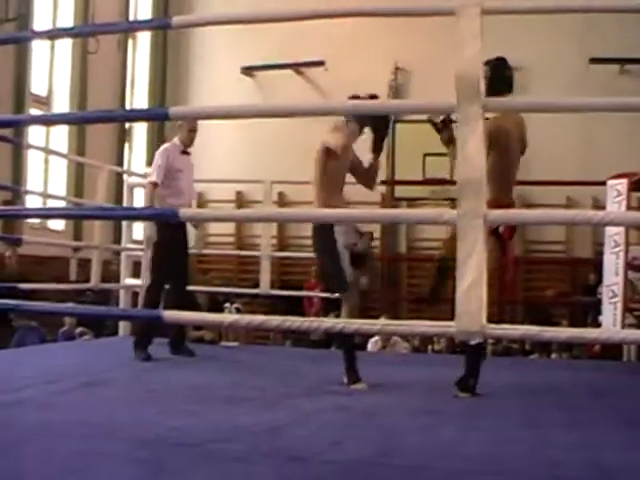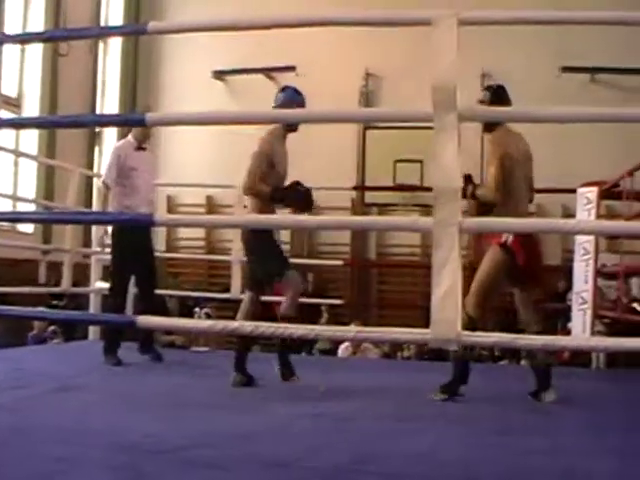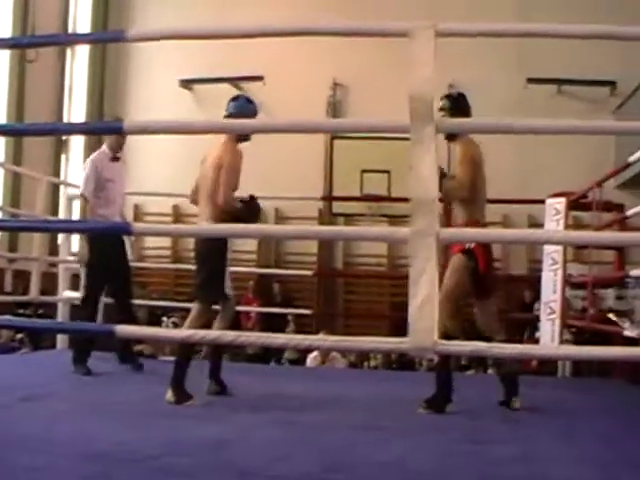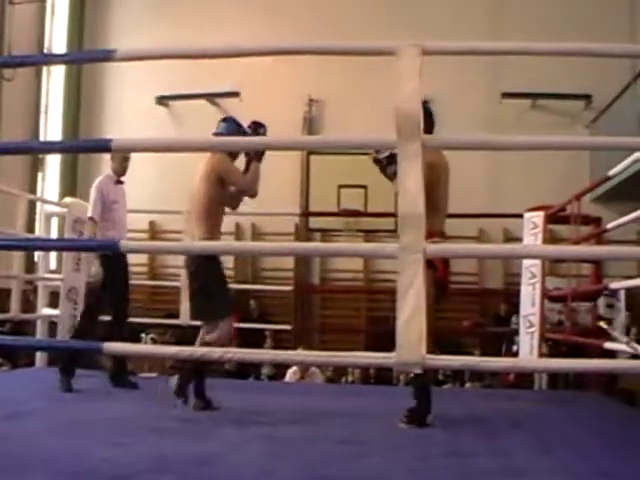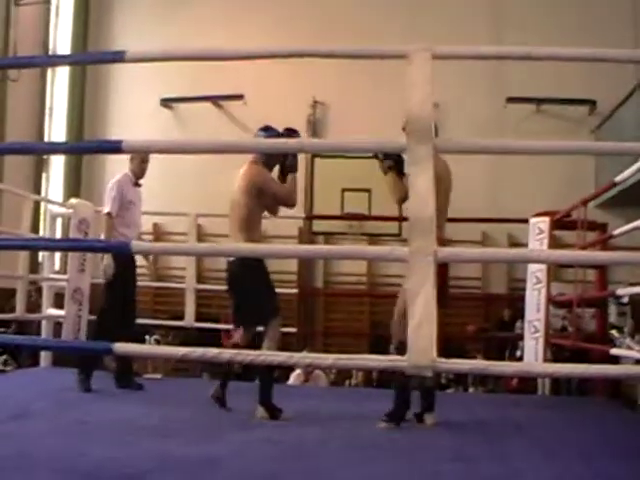
dt=0.4s
person 1, frame 1
left shoulder: (495, 121)
right shoulder: (517, 121)
left wrist: (447, 135)
left hip: (495, 211)
right hip: (501, 207)
right knee: (447, 256)
left ankle: (470, 378)
person 1, frame 2
left shoulder: (497, 141)
right shoulder: (521, 142)
left elbow: (495, 194)
left wrist: (472, 189)
right wrist: (485, 201)
left hip: (509, 233)
right hip: (524, 232)
left knee: (474, 303)
right knee: (528, 312)
left ankle: (458, 379)
right ankle: (544, 385)
person 1, frame 3
left shoulder: (463, 148)
right shoulder: (467, 148)
left elbow: (463, 192)
left wrist: (436, 176)
right wrist: (441, 181)
left hip: (469, 238)
right hip: (474, 237)
left knee: (444, 312)
right knee: (487, 319)
left ankle: (443, 393)
right ankle: (511, 392)
person 1, frame 4
left shoulder: (425, 157)
right shoulder: (435, 157)
left wrist: (391, 170)
right wrist: (393, 170)
left hip: (428, 247)
right hip: (432, 246)
left ankle: (420, 408)
right ankle: (421, 403)
person 1, frame 5
right shoulder: (440, 164)
left elbow: (399, 196)
right elbow: (410, 193)
left wrist: (387, 164)
right wrist: (396, 167)
left knee: (401, 325)
left ankle: (401, 405)
right ankle: (427, 407)
person 2, frame 1
left shoulder: (347, 145)
right shoulder: (333, 135)
left elbow: (369, 181)
right elbow: (342, 147)
left wrist: (377, 146)
right wrist: (357, 123)
left hip: (341, 222)
right hip: (328, 226)
right knee: (350, 296)
right ankle: (351, 371)
person 2, frame 2
left shoulder: (280, 144)
right shoulder: (269, 142)
right elbow: (248, 185)
left wrist: (291, 195)
right wrist: (281, 198)
left hip: (261, 227)
right hip: (258, 227)
left knee: (253, 297)
right knee: (294, 285)
left ankle: (240, 369)
right ankle: (284, 362)
person 2, frame 3
left shoulder: (215, 151)
right shoulder: (232, 152)
left elbow: (194, 197)
right elbow: (224, 202)
left wrist: (239, 207)
right wrist: (245, 211)
left hip: (207, 234)
right hip: (214, 237)
left knee: (227, 304)
right knee: (202, 309)
left ankle: (215, 377)
right ankle: (176, 386)
person 2, frame 4
left shoulder: (211, 167)
right shoulder: (219, 162)
left elbow: (234, 201)
right elbow: (251, 190)
left wrist: (250, 160)
right wrist: (256, 158)
left hip: (196, 253)
right hip: (205, 254)
left knee: (211, 324)
right knee: (225, 327)
left ankle: (199, 394)
right ankle: (183, 376)
person 2, frame 5
left shoulder: (246, 174)
right shoulder: (258, 173)
left elbow: (272, 207)
right elbow: (291, 200)
left wrist: (282, 172)
right wrist: (291, 167)
left hip: (236, 260)
right hip: (249, 260)
left knee: (245, 327)
right knee: (272, 327)
left ankle: (222, 387)
right ankle: (265, 402)
person 3, frame 1
left shoulder: (188, 159)
right shoulder: (166, 152)
right elbow: (153, 187)
left wrist: (197, 227)
right wrist: (153, 224)
left hip: (179, 225)
right hip: (165, 223)
left knee: (180, 283)
right knee: (158, 282)
left ankle: (177, 341)
right ankle: (141, 343)
person 3, frame 2
left shoulder: (149, 157)
right shoulder: (120, 150)
right elbow: (107, 187)
left hip: (143, 225)
right hip: (124, 222)
left knee: (148, 283)
right knee: (119, 285)
left ankle: (147, 342)
right ankle: (110, 348)
person 3, frame 3
left shoulder: (120, 165)
right shoulder: (95, 162)
right elbow: (85, 201)
right wrist: (85, 240)
left hip: (116, 235)
right hip: (99, 234)
left knee: (124, 293)
right knee: (92, 296)
left ankle: (126, 351)
right ankle: (80, 357)
person 3, frame 4
left shoulder: (121, 188)
right shoulder: (101, 185)
right elbow: (92, 224)
right wrist: (95, 261)
left hip: (119, 256)
right hip: (105, 256)
left knee: (120, 314)
right knee: (91, 313)
left ankle: (118, 372)
right ankle: (66, 371)
person 3, frame 5
left shoulder: (137, 189)
right shoulder: (119, 184)
right elbow: (109, 219)
left wrist: (147, 257)
right wrist: (107, 255)
left hip: (128, 255)
right hip: (116, 254)
left knee: (127, 314)
right knee: (109, 312)
left ankle: (123, 374)
right ankle: (85, 369)
